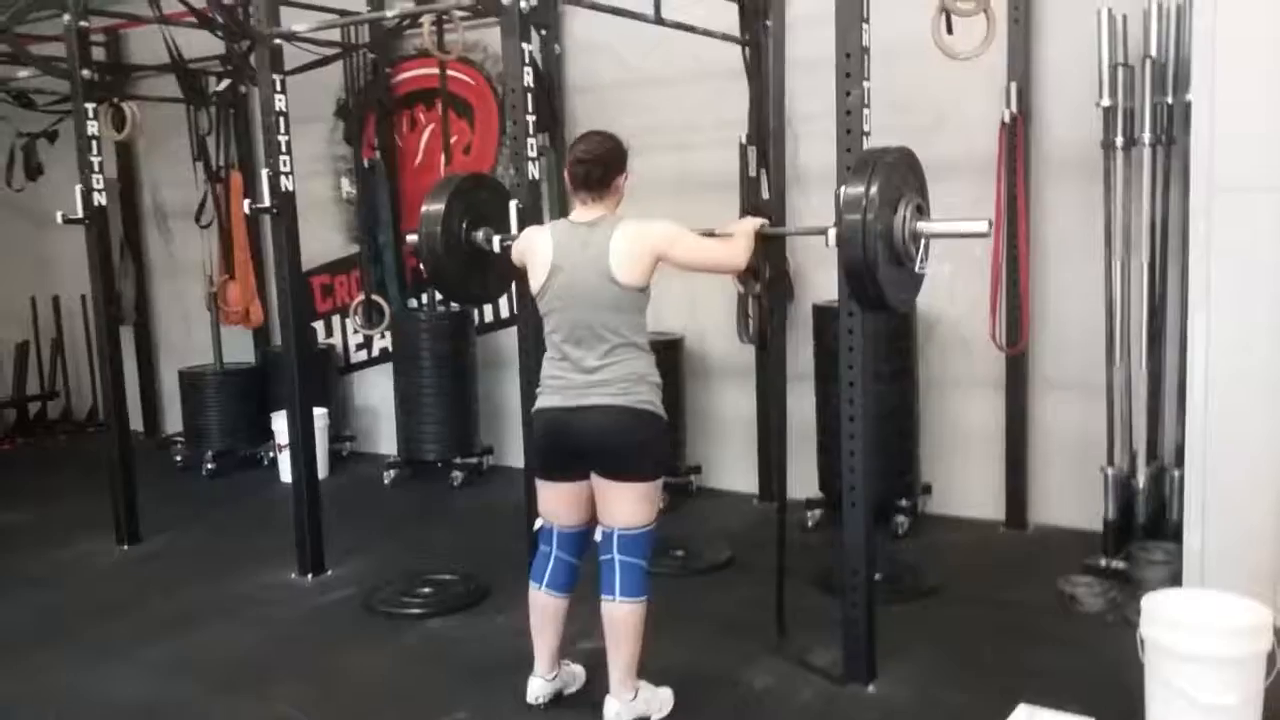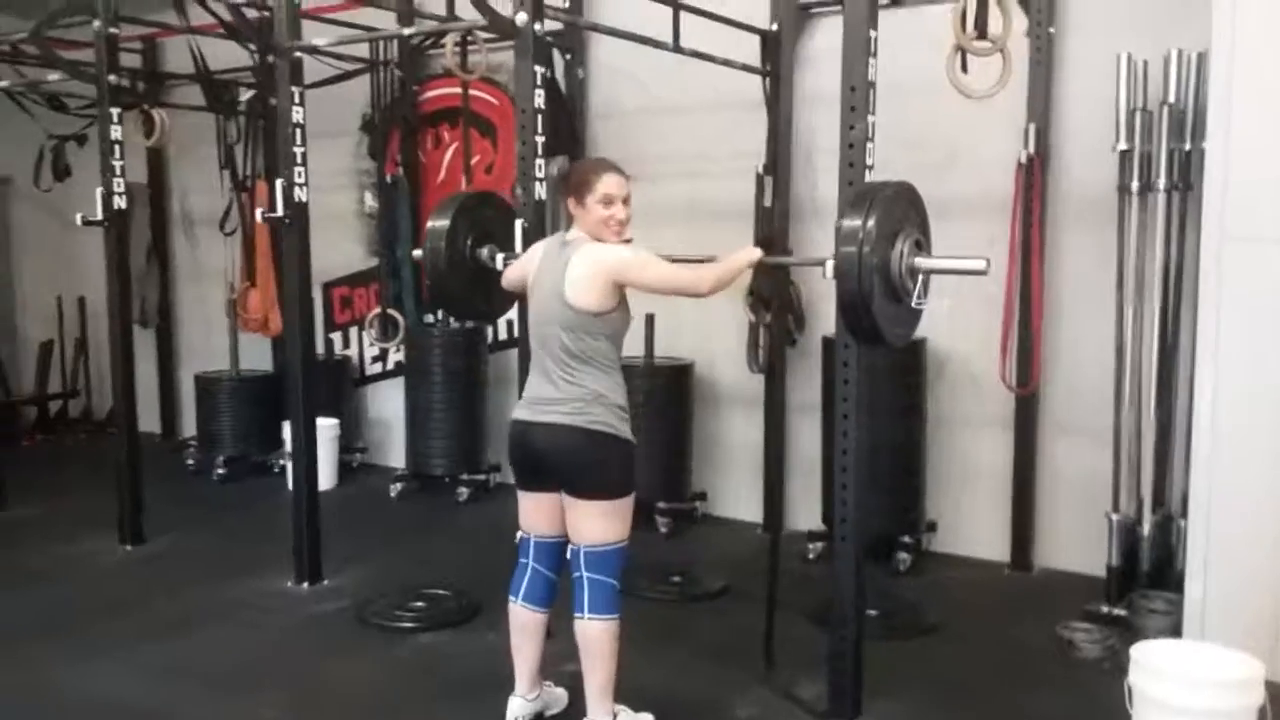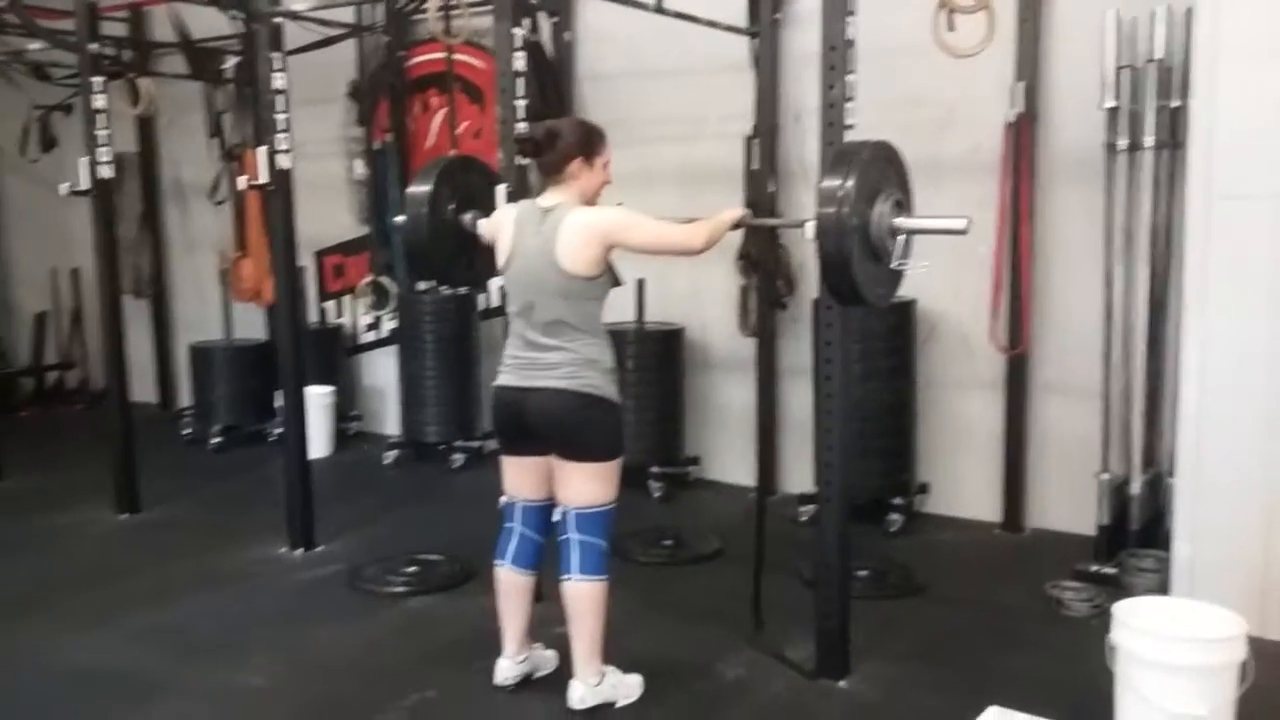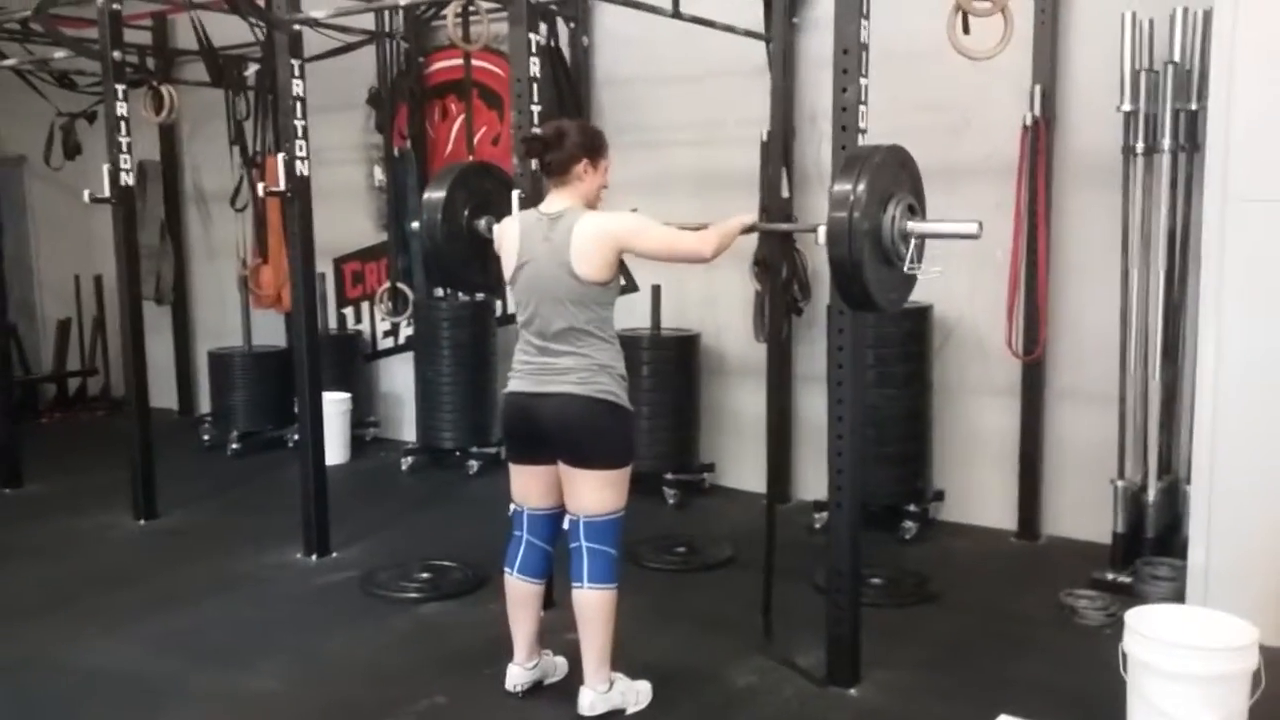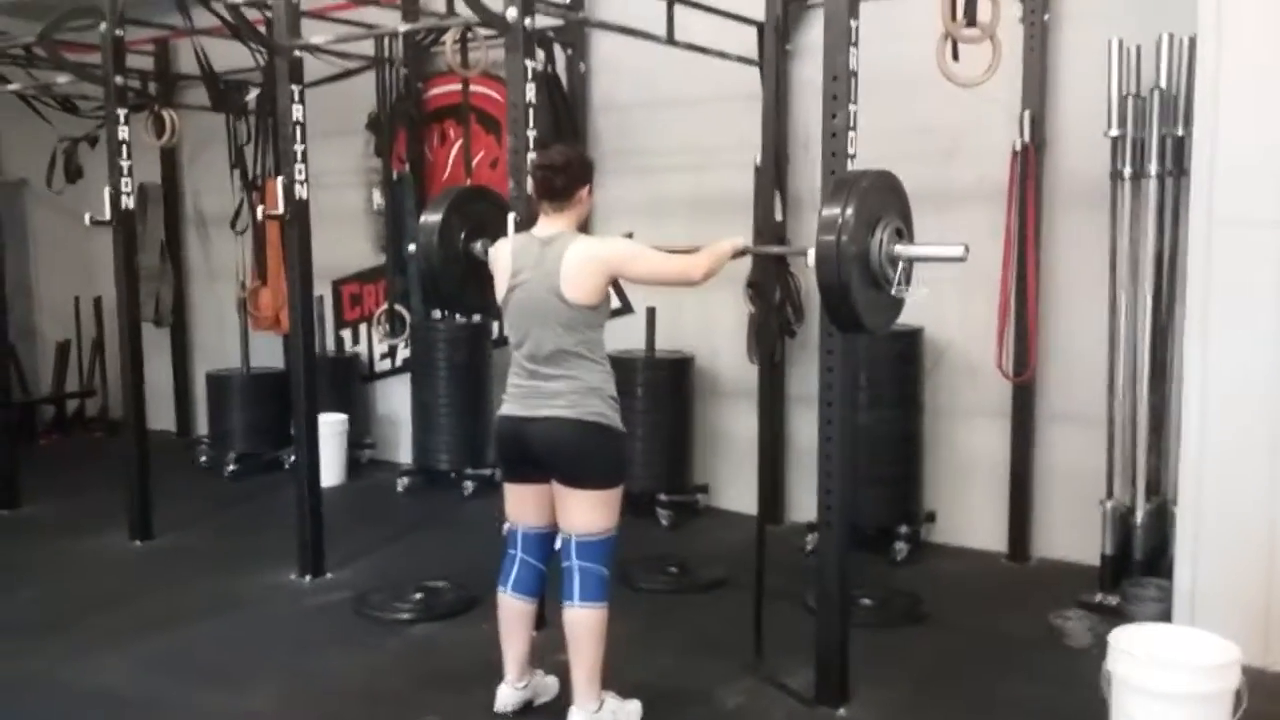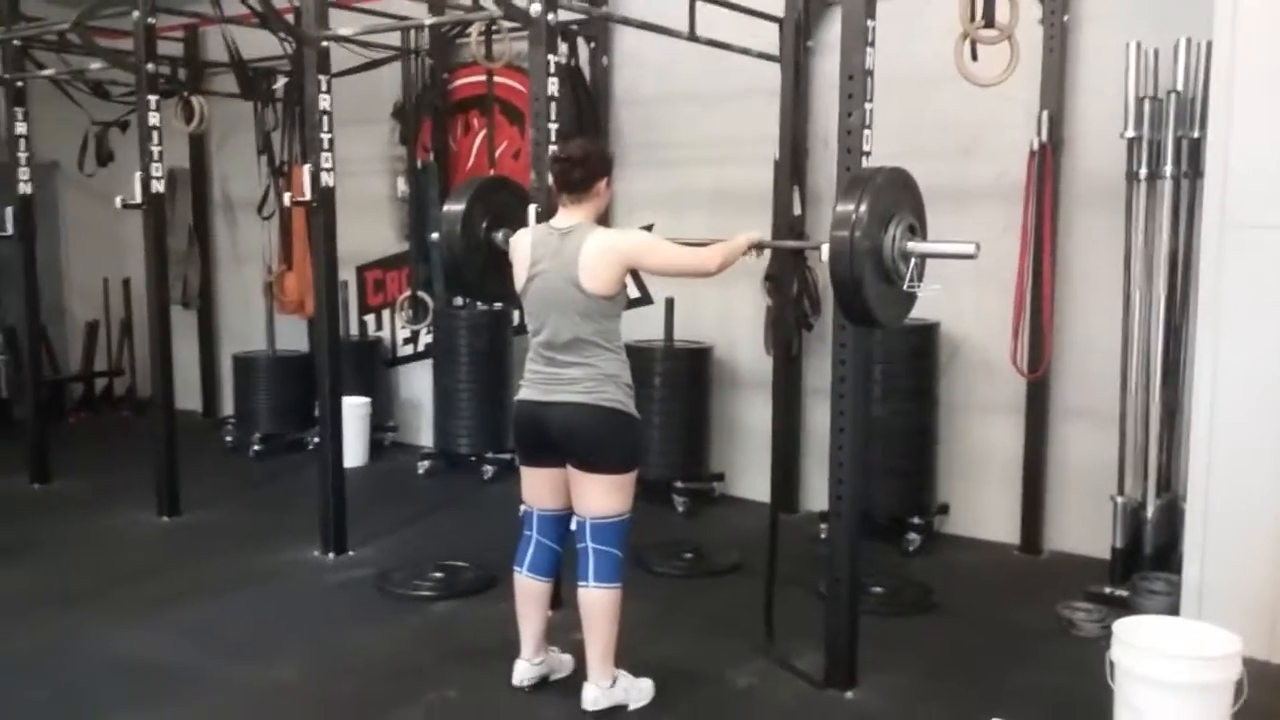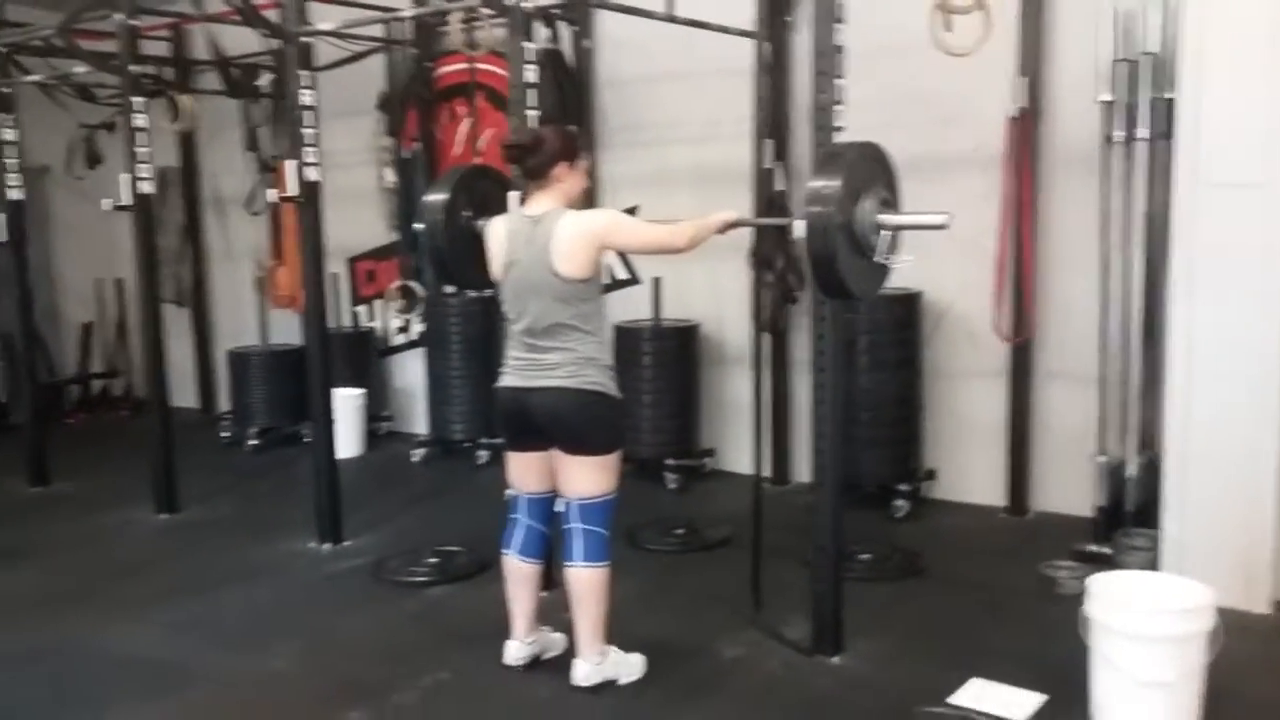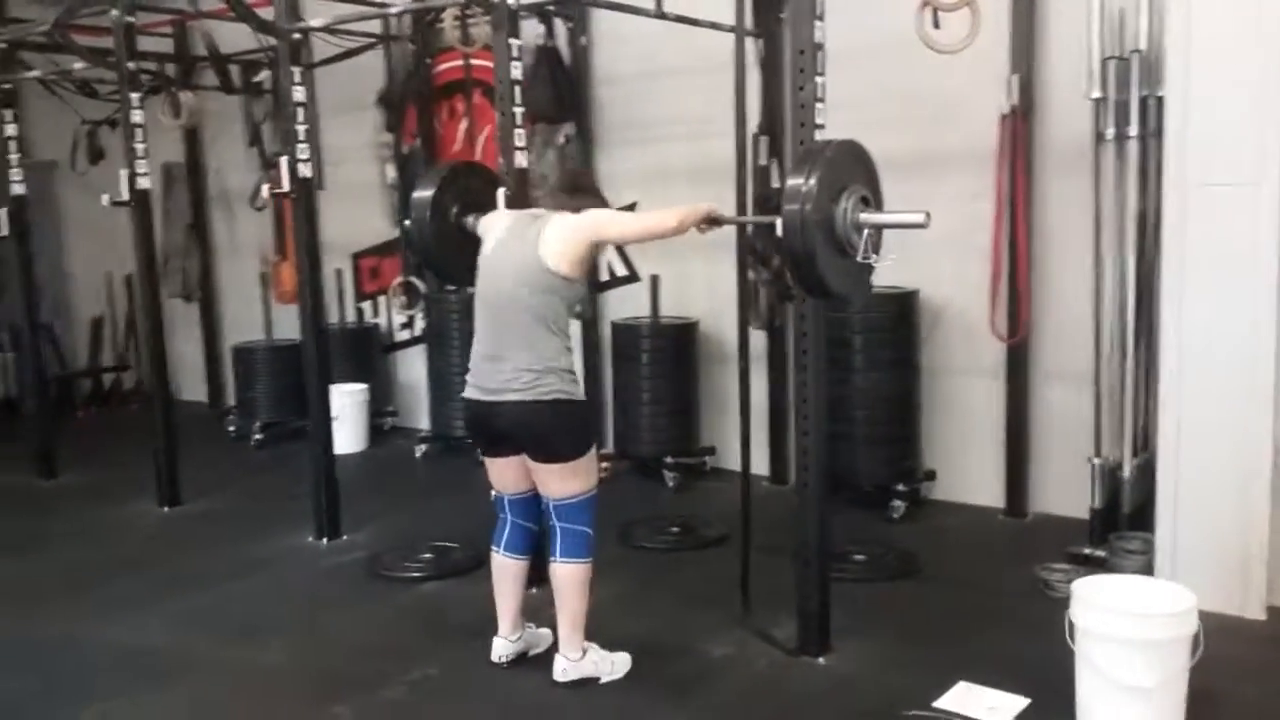
dt=0.4s
person 1, frame 1
left shoulder: (537, 242)
right shoulder: (642, 237)
left elbow: (510, 250)
right elbow: (733, 259)
right wrist: (747, 227)
left hip: (555, 417)
right hip: (625, 418)
left knee: (556, 546)
right knee: (625, 556)
person 1, frame 2
left shoulder: (542, 254)
right shoulder: (609, 261)
left elbow: (507, 279)
right elbow: (701, 282)
right wrist: (745, 258)
left hip: (530, 430)
right hip: (588, 437)
left knee: (536, 562)
right knee: (597, 575)
person 1, frame 3
left shoulder: (510, 220)
right shoulder: (597, 223)
left elbow: (480, 230)
right elbow: (692, 239)
right wrist: (731, 216)
left hip: (515, 393)
right hip: (578, 400)
left knee: (522, 525)
right knee: (586, 537)
left ankle: (514, 656)
right ankle: (590, 679)
person 1, frame 4
left shoulder: (511, 230)
right shoulder: (605, 229)
right elbow: (702, 247)
right wrist: (740, 222)
left hip: (524, 402)
right hip: (589, 407)
left knee: (530, 533)
right knee: (594, 545)
left ankle: (524, 663)
person 1, frame 5
left shoulder: (503, 254)
right shoulder: (597, 255)
right elbow: (692, 270)
right wrist: (731, 246)
left hip: (517, 423)
right hip: (581, 429)
left knee: (524, 552)
right knee: (586, 564)
person 1, frame 6
left shoulder: (523, 243)
right shoulder: (614, 246)
right elbow: (706, 262)
right wrist: (746, 240)
left hip: (534, 408)
right hip: (597, 415)
left knee: (539, 534)
right knee: (600, 546)
left ankle: (531, 659)
right ankle: (602, 683)
person 1, frame 7
left shoulder: (498, 231)
right shoulder: (587, 227)
right elbow: (677, 239)
right wrist: (719, 219)
left hip: (517, 395)
right hip: (580, 398)
left knee: (527, 516)
right knee: (587, 526)
left ankle: (522, 639)
right ankle: (592, 659)
person 1, frame 8
left shoulder: (500, 226)
right shoulder: (577, 226)
right elbow: (665, 222)
right wrist: (701, 213)
left hip: (482, 400)
right hip: (543, 404)
left knee: (514, 518)
right knee: (571, 523)
left ankle: (508, 635)
right ankle: (573, 655)
